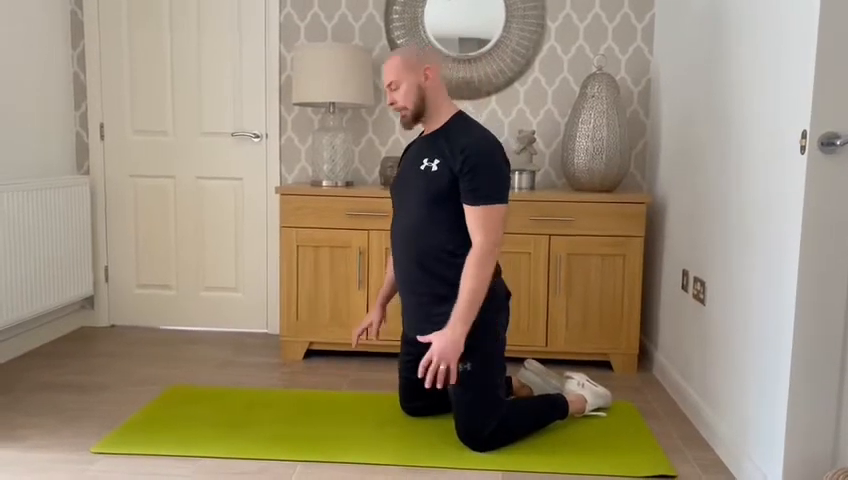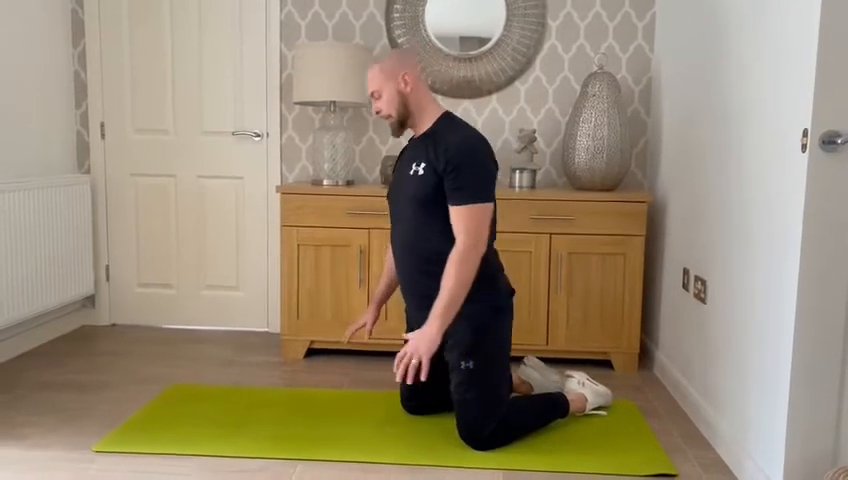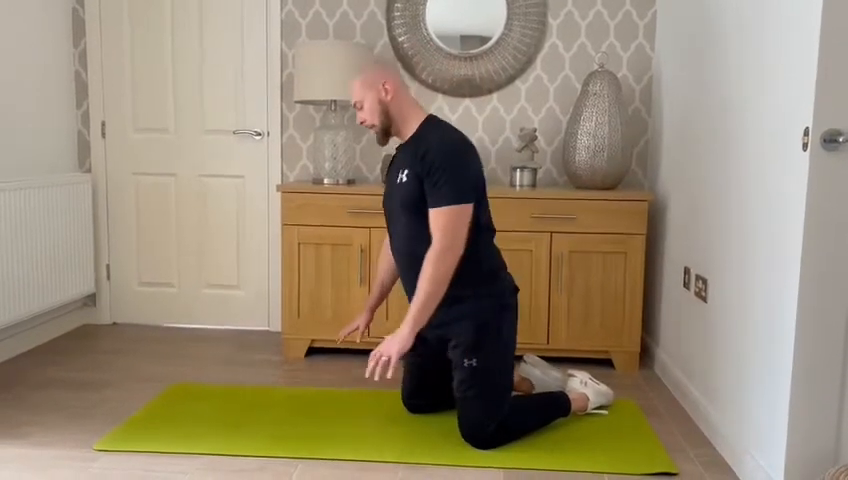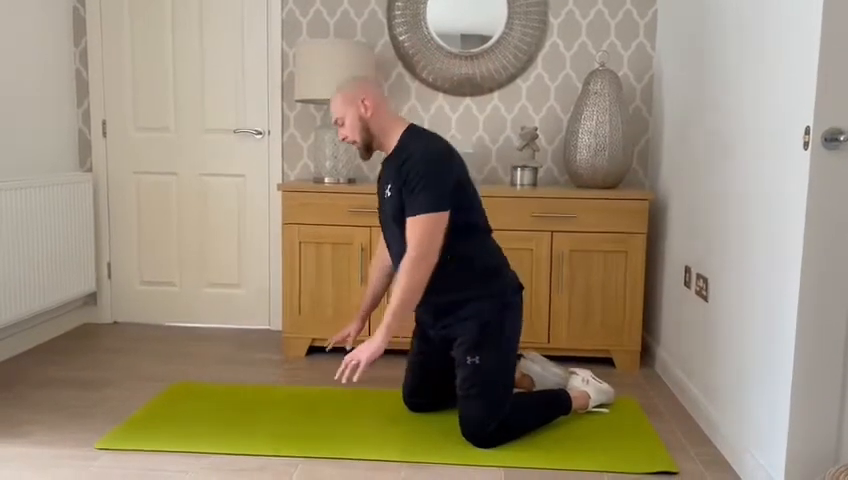
dt=0.1s
person 1, frame 1
left shoulder: (476, 147)
right shoulder: (415, 150)
left elbow: (484, 247)
left wrist: (457, 330)
right wrist: (380, 304)
left hip: (462, 319)
right hip: (421, 317)
left knee: (479, 434)
right knee: (415, 404)
left ankle: (575, 399)
right ankle: (518, 384)
person 1, frame 2
left shoulder: (461, 147)
right shoulder: (411, 153)
left elbow: (471, 246)
right elbow: (403, 240)
left wrist: (434, 328)
right wrist: (376, 305)
left hip: (473, 314)
right hip: (428, 311)
left knee: (481, 433)
right knee: (417, 402)
left ankle: (578, 398)
right ankle: (520, 378)
person 1, frame 3
left shoulder: (445, 149)
right shoulder: (402, 157)
left elbow: (446, 247)
right elbow: (397, 243)
left wrist: (405, 331)
right wrist: (370, 308)
left hip: (477, 311)
right hip: (435, 311)
left knee: (481, 431)
right knee: (418, 401)
left ankle: (579, 397)
right ankle: (520, 378)
person 1, frame 4
left shoulder: (425, 157)
right shoulder: (392, 168)
left elbow: (421, 257)
right elbow: (387, 252)
left wrist: (379, 338)
right wrist: (361, 318)
left hip: (483, 308)
right hip: (440, 311)
left knee: (484, 430)
right knee: (418, 398)
left ankle: (581, 394)
right ankle: (521, 372)
